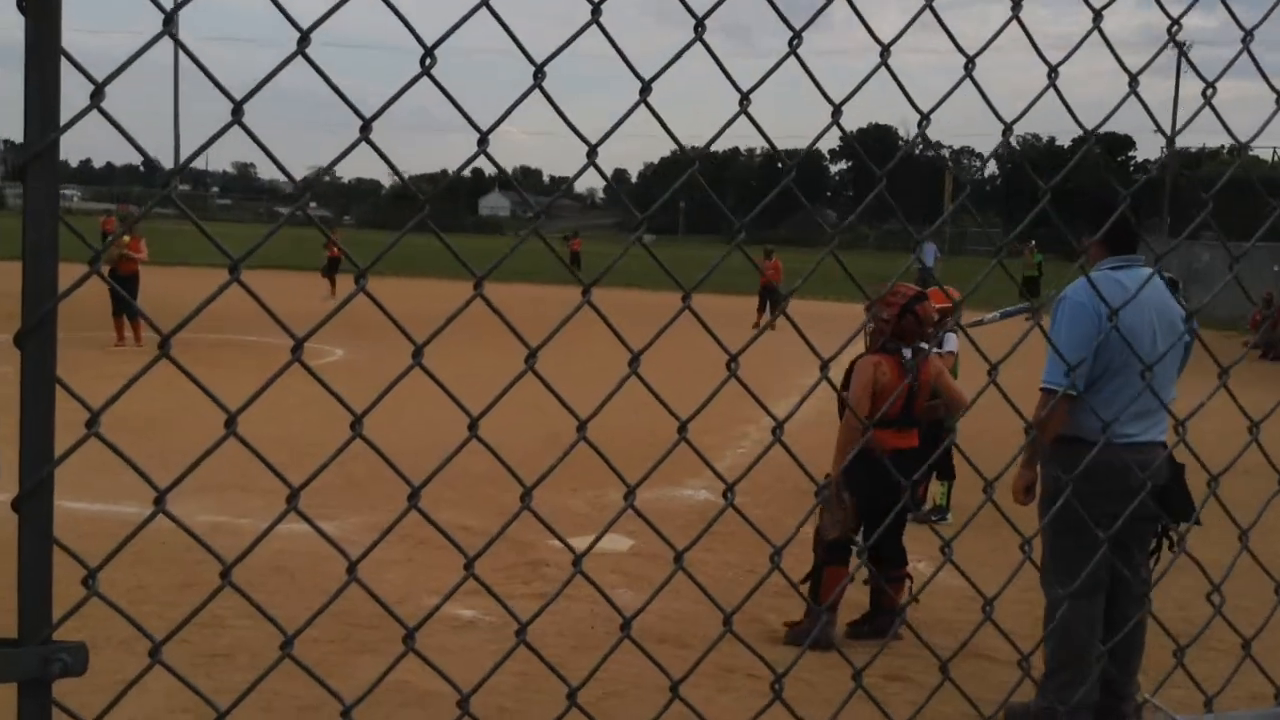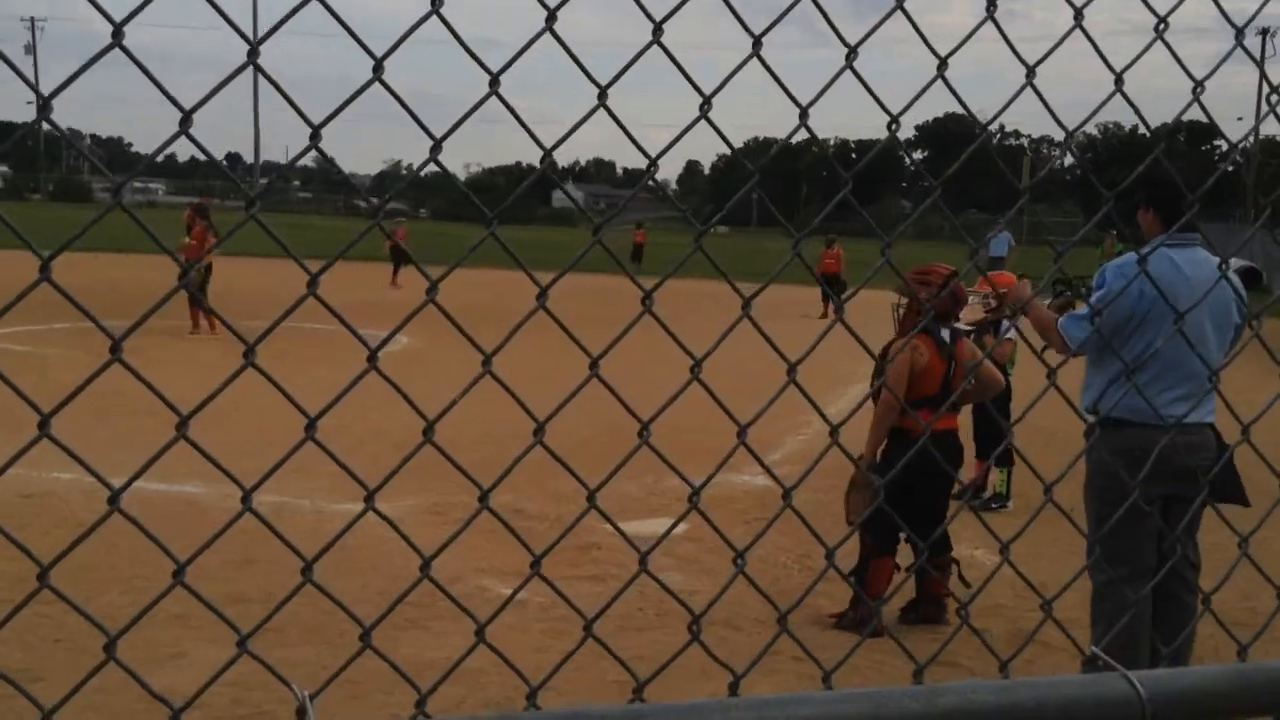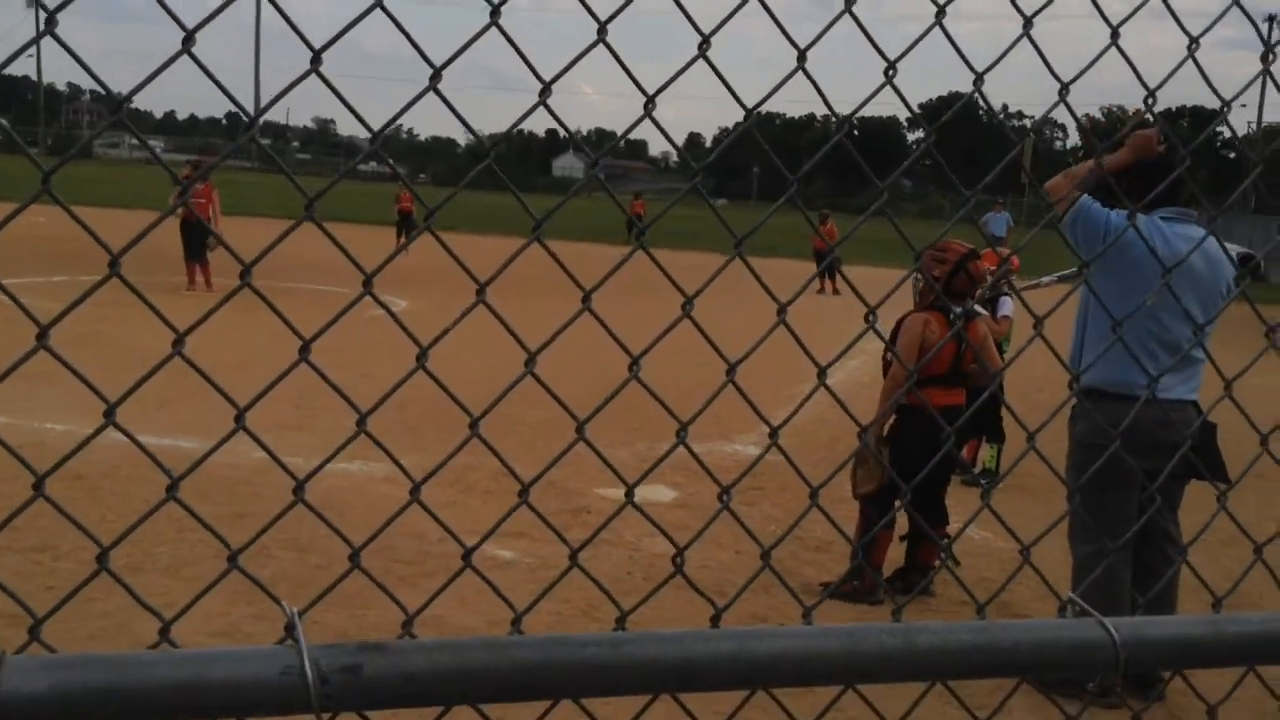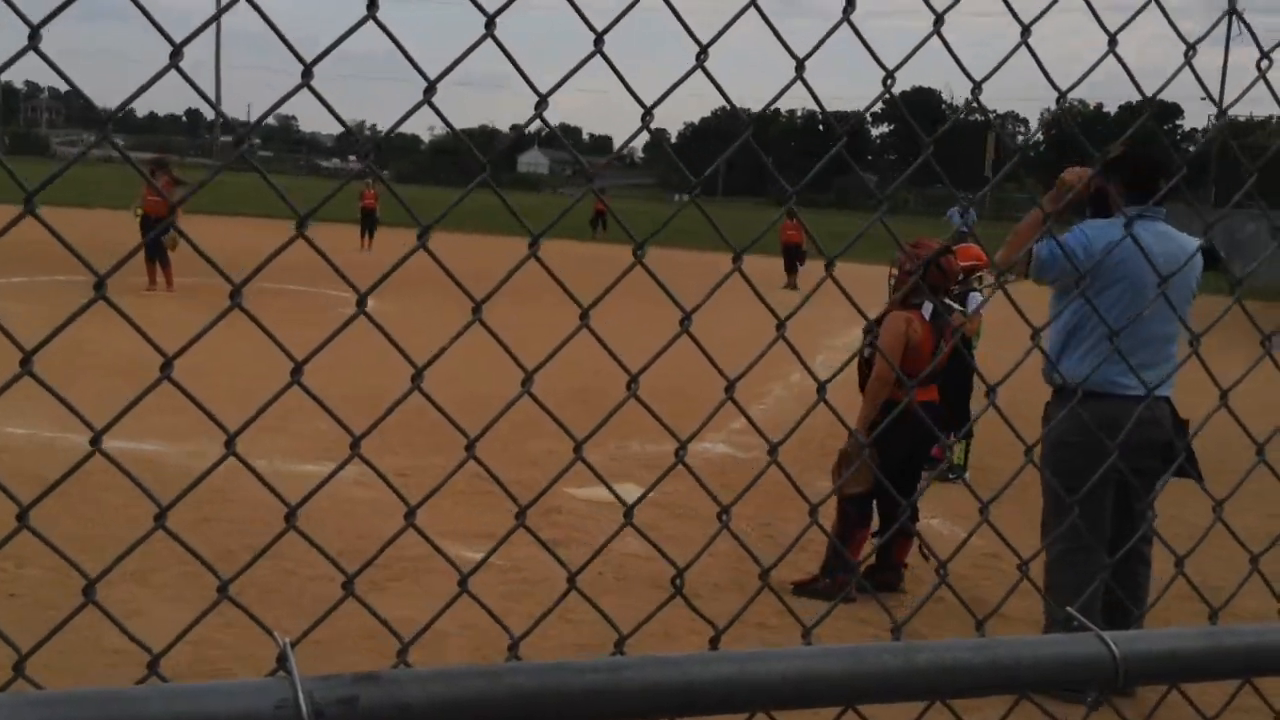
dt=1s
person 1, frame 1
left shoulder: (1085, 295)
right shoulder: (1173, 302)
left elbow: (1060, 394)
right elbow: (1163, 383)
left wrist: (1029, 464)
left hip: (1087, 461)
right hip: (1150, 462)
left knee: (1075, 589)
right knee: (1129, 585)
person 1, frame 2
left shoulder: (1130, 272)
right shoulder: (1227, 281)
left elbow: (1067, 338)
right elbow: (1216, 353)
left wrist: (1027, 301)
left hip: (1128, 442)
right hip: (1196, 444)
left knee: (1120, 574)
right knee: (1178, 571)
person 1, frame 3
left shoulder: (1119, 236)
right shoulder: (1217, 255)
left elbow: (1057, 190)
left wrist: (1121, 157)
left hip: (1112, 413)
right hip: (1178, 417)
left knee: (1102, 544)
right knee: (1158, 544)
left ankle: (1096, 671)
right ankle: (1145, 668)
person 1, frame 4
left shoulder: (1097, 238)
right shoulder: (1190, 251)
left elbow: (1011, 258)
left wrist: (1056, 198)
left hip: (1088, 413)
right hip: (1155, 415)
left knee: (1076, 542)
right knee: (1131, 543)
person 2, frame 1
left shoulder: (871, 363)
right shoulder: (928, 364)
left elbow: (854, 422)
right elbow: (959, 404)
left wrist: (836, 472)
left hip: (870, 463)
right hip: (907, 463)
left knee: (835, 538)
right knee: (888, 540)
left ankle: (819, 623)
right ankle: (884, 617)
person 2, frame 2
left shoulder: (908, 346)
right shoulder: (960, 344)
left elbow: (889, 405)
right elbow: (994, 383)
left wrist: (869, 454)
left hip: (909, 447)
right hip: (946, 446)
left knee: (880, 526)
right knee: (931, 526)
left ankle: (866, 612)
right ankle: (932, 603)
person 2, frame 3
left shoulder: (920, 321)
right shoulder: (975, 325)
left elbow: (898, 378)
right elbow: (993, 370)
left wrist: (876, 426)
left hip: (918, 420)
right hip: (953, 419)
left knee: (880, 495)
right knee: (930, 498)
left ankle: (865, 579)
right ankle: (918, 573)
person 2, frame 4
left shoulder: (901, 319)
right shoulder: (943, 319)
left elbow: (883, 376)
left wrist: (860, 427)
left hip: (894, 416)
right hip: (926, 415)
left knee: (856, 493)
right knee: (901, 495)
left ankle: (836, 577)
right ankle: (889, 570)
person 3, frame 1
left shoulder: (949, 337)
left elbow: (945, 368)
left wrist: (927, 349)
left knee: (941, 453)
right knee: (924, 451)
left ankle: (942, 508)
right ankle: (918, 498)
person 3, frame 2
left shoulder: (1007, 324)
right shoulder: (986, 323)
left elbow: (1002, 356)
left wrist: (984, 335)
right wrist: (967, 333)
left hip: (998, 389)
left knee: (999, 440)
right knee: (981, 438)
left ankle: (1002, 495)
right ankle: (978, 485)
person 3, frame 3
left shoulder: (1004, 300)
right shoulder: (984, 298)
left elbow: (1001, 333)
left wrist: (980, 312)
left knee: (990, 417)
right knee: (971, 413)
left ankle: (991, 471)
right ankle: (969, 460)
person 3, frame 4
left shoulder: (974, 297)
right shoulder: (954, 294)
left elbow: (971, 329)
left wrist: (950, 309)
left hip: (962, 361)
right hip: (946, 358)
left knee: (959, 411)
right knee: (941, 407)
left ankle: (959, 466)
right ankle: (939, 455)
